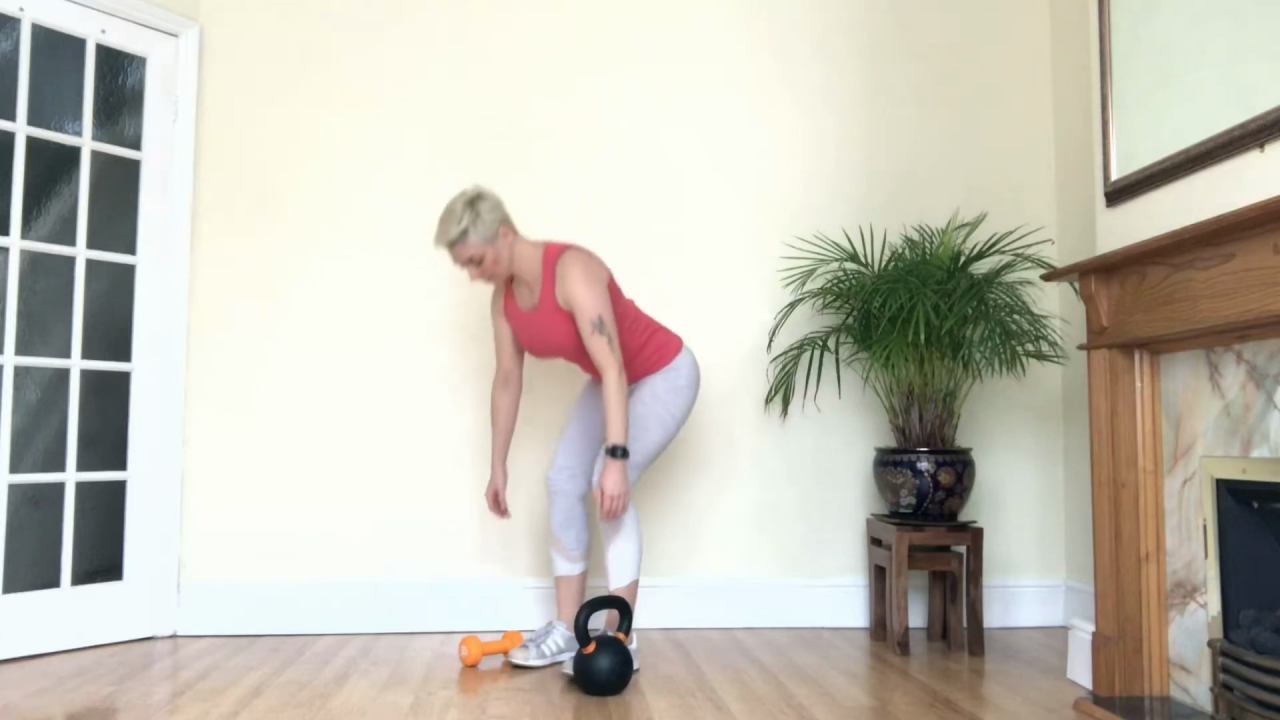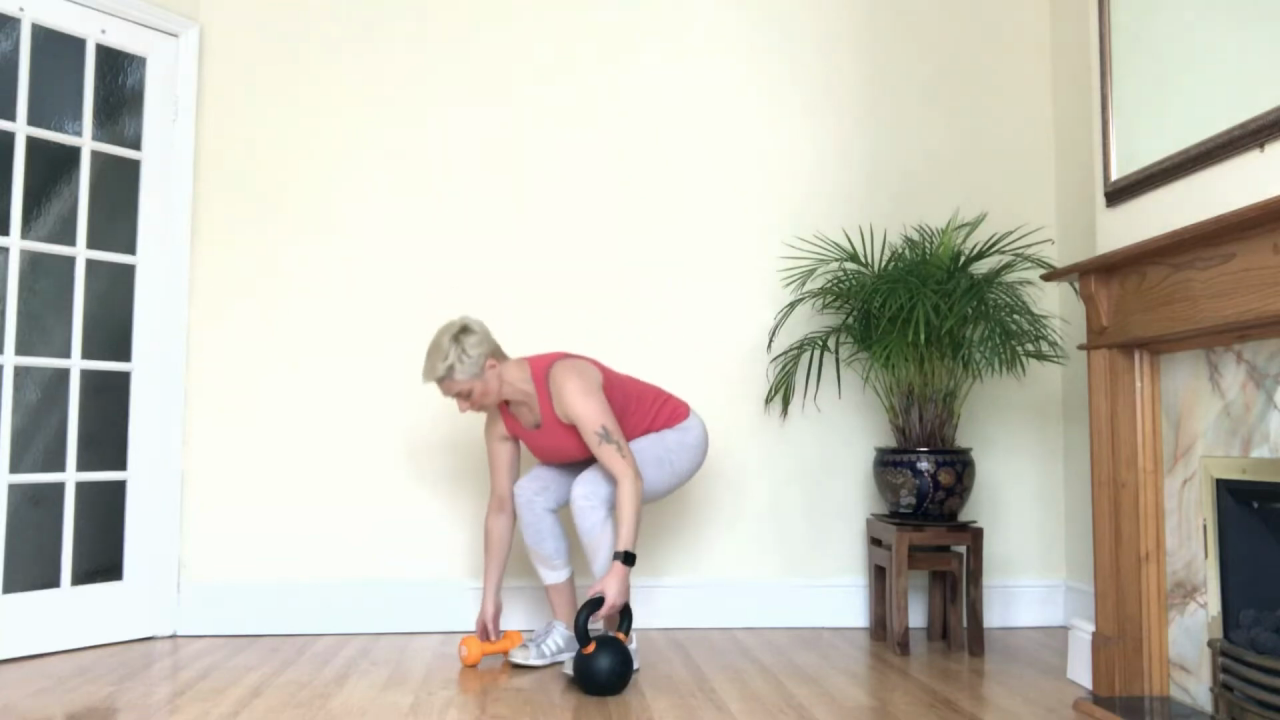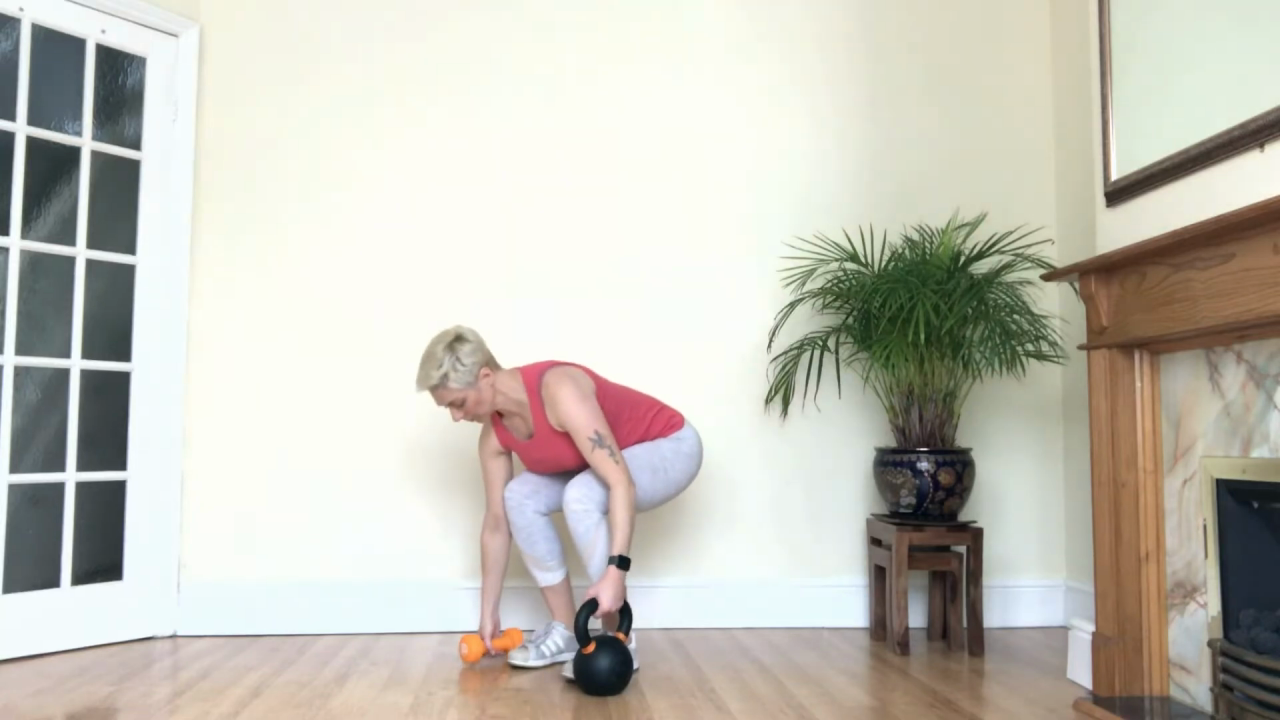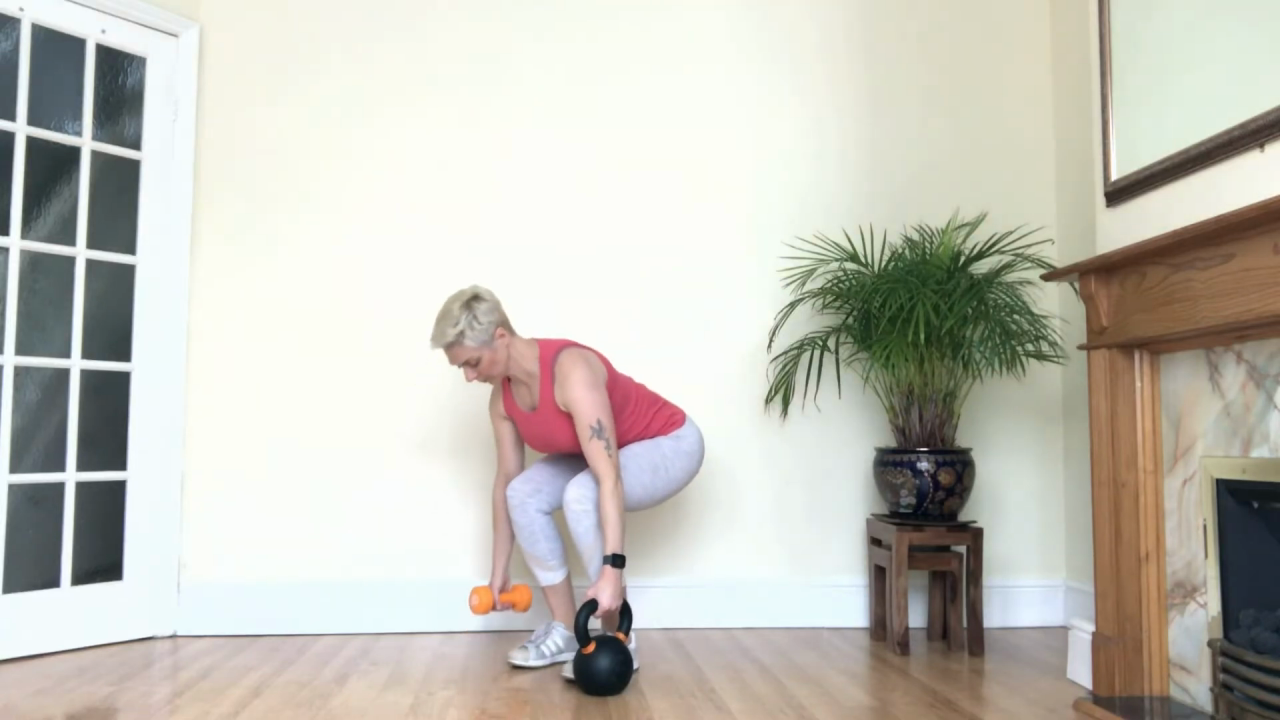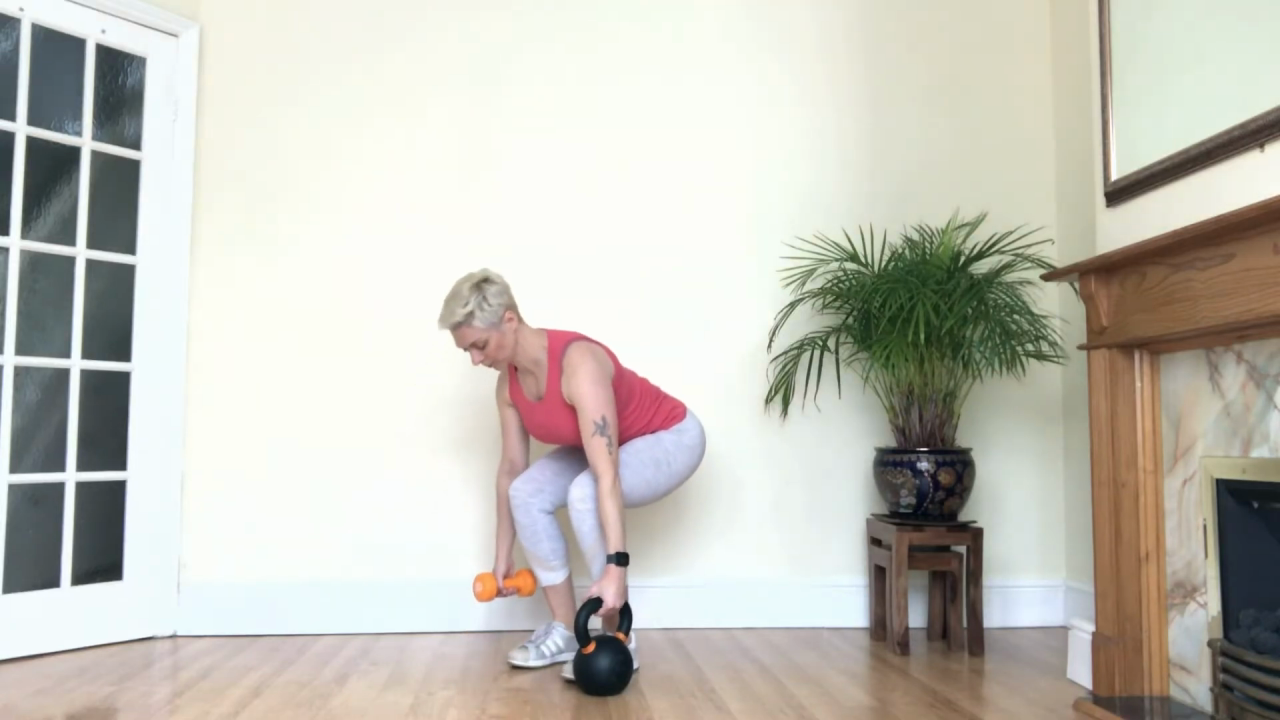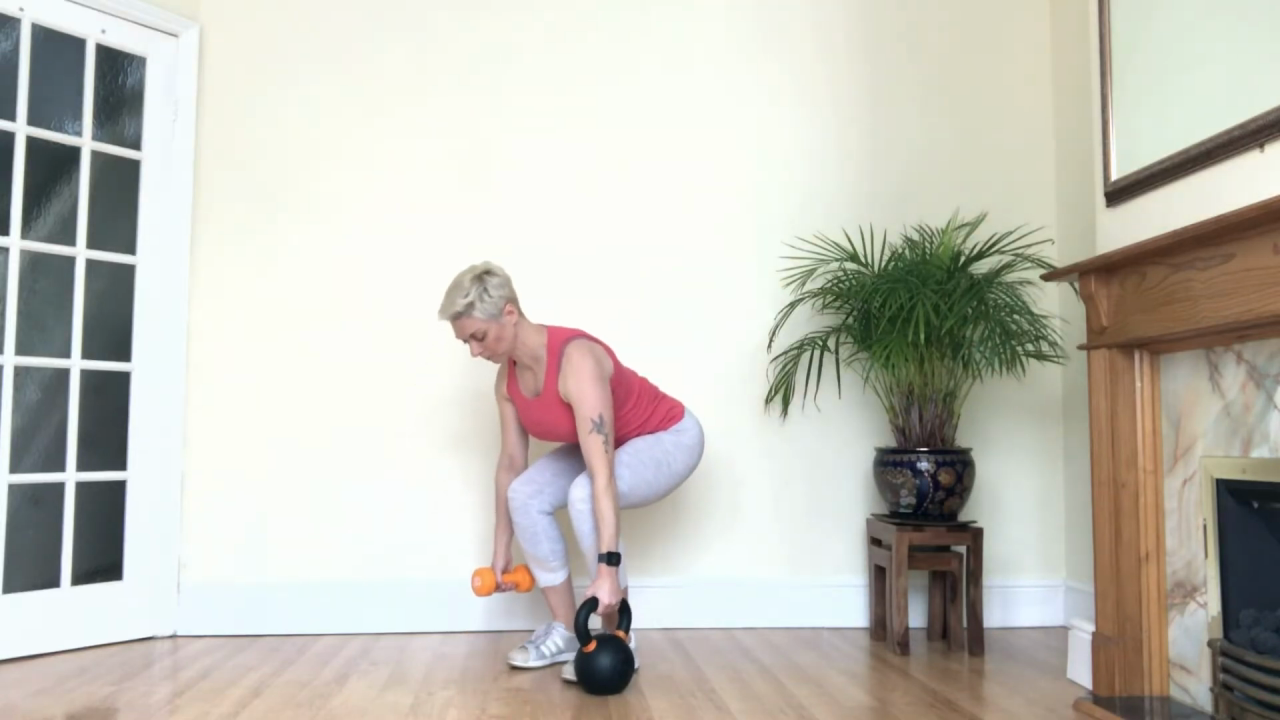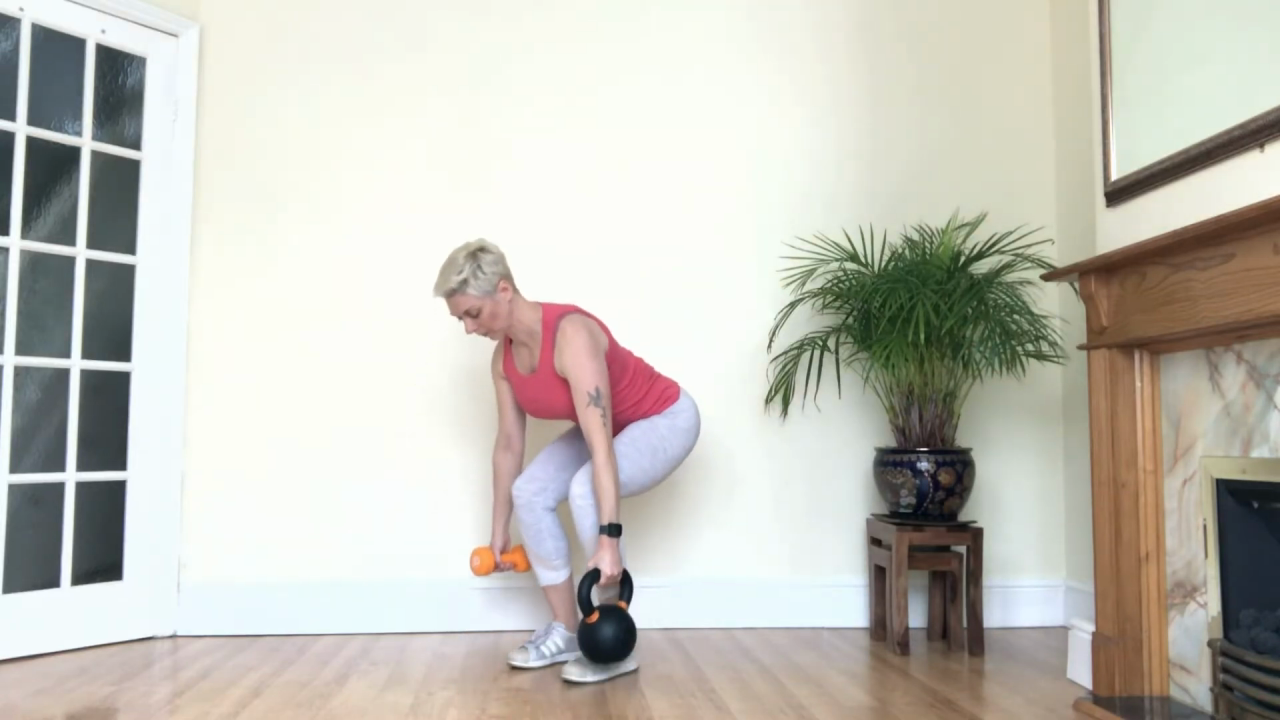
dt=0.7s
person 1, frame 1
left shoulder: (571, 270)
right shoulder: (504, 296)
left elbow: (614, 370)
right elbow: (506, 380)
left wrist: (616, 459)
right wrist: (498, 466)
left hip: (665, 374)
right hip: (612, 381)
left knee: (607, 483)
right knee: (562, 480)
left ankle: (621, 640)
right ankle: (567, 631)
person 1, frame 2
left shoulder: (565, 383)
right shoulder: (501, 418)
left elbow: (628, 476)
right elbow: (502, 507)
left wrist: (621, 566)
right wrist: (490, 598)
left hip: (675, 437)
right hip: (616, 445)
left knee: (589, 492)
right knee: (530, 493)
right ankle: (566, 630)
person 1, frame 3
left shoulder: (558, 390)
right shoulder: (494, 433)
left elbow: (621, 482)
right elbow: (496, 522)
left wrist: (616, 571)
right wrist: (488, 614)
left hip: (670, 447)
right hip: (605, 457)
left knee: (581, 496)
right knee: (521, 495)
right ankle: (566, 630)
person 1, frame 4
left shoulder: (571, 371)
right shoulder: (502, 396)
left elbow: (609, 479)
right elbow: (506, 481)
left wrist: (611, 570)
right wrist: (499, 571)
left hip: (670, 444)
right hip: (606, 450)
left knee: (581, 495)
right knee: (525, 493)
right ankle: (565, 631)
person 1, frame 5
left shoulder: (577, 363)
right shoulder: (509, 382)
left elbow: (607, 477)
right elbow: (511, 470)
left wrist: (615, 569)
right wrist: (502, 557)
left hip: (670, 438)
right hip: (608, 444)
left knee: (584, 494)
right knee: (528, 492)
right ankle: (565, 632)
person 1, frame 6
left shoulder: (575, 360)
right shoulder: (508, 377)
left elbow: (602, 476)
right elbow: (510, 465)
left wrist: (607, 568)
right wrist: (500, 551)
left hip: (668, 438)
right hip: (609, 442)
left knee: (583, 495)
right knee: (526, 494)
right ankle: (565, 632)
person 1, frame 7
left shoulder: (570, 335)
right shoulder: (504, 356)
left elbow: (601, 447)
right elbow: (508, 445)
left wrist: (609, 541)
right wrist: (499, 531)
left hip: (665, 418)
right hip: (609, 424)
left knee: (585, 492)
right knee: (529, 492)
right ankle: (565, 633)
